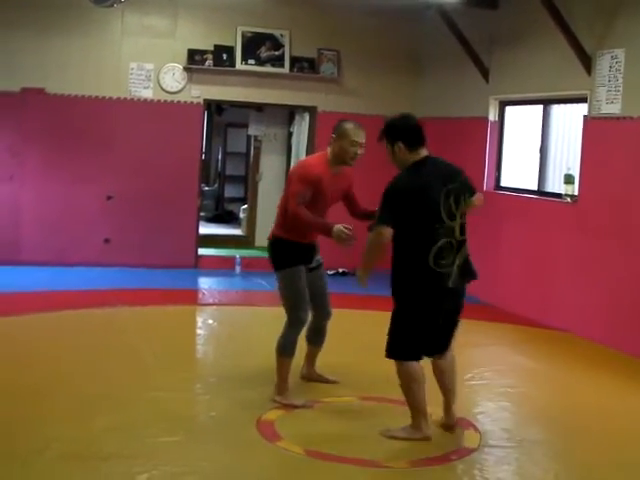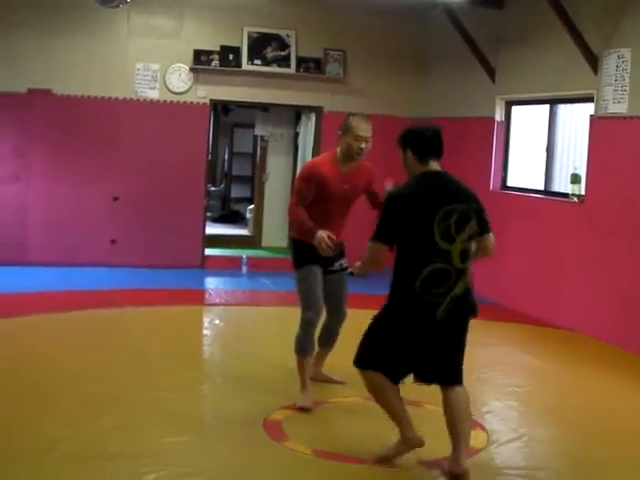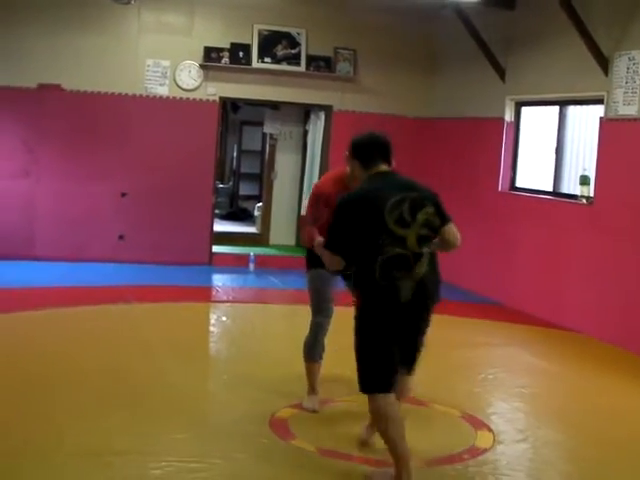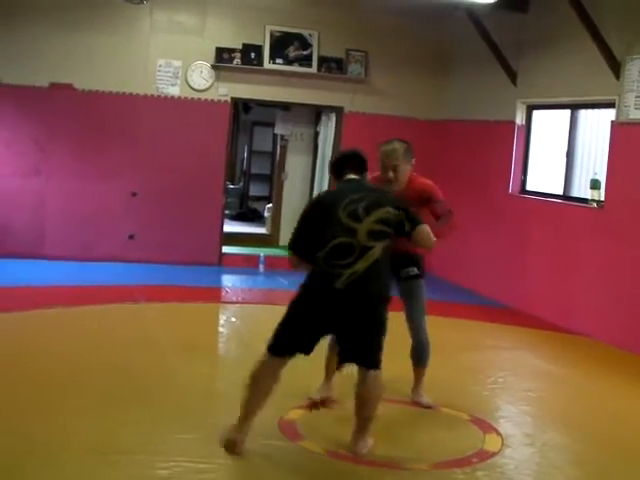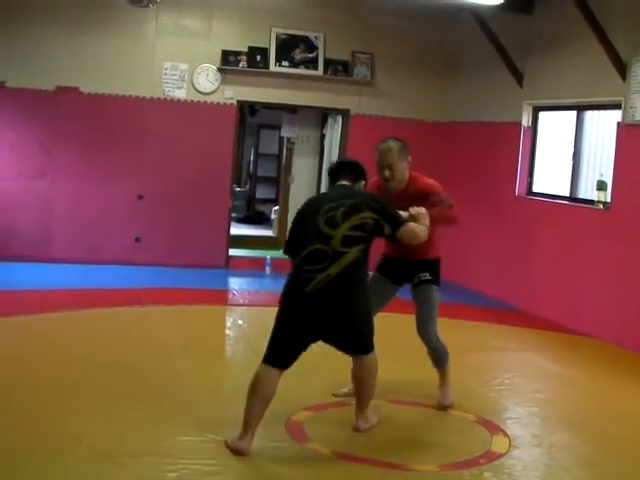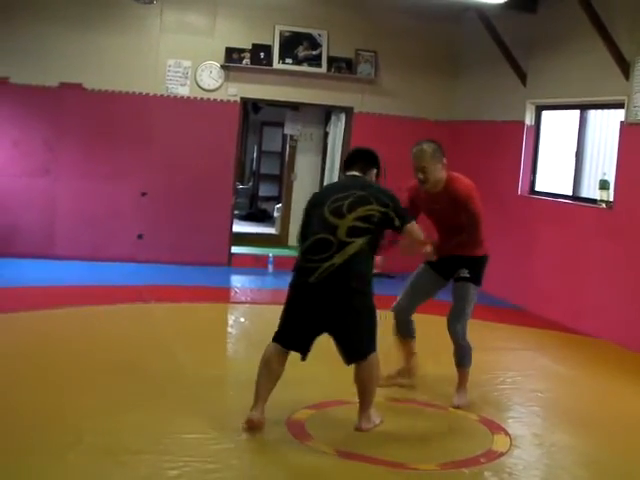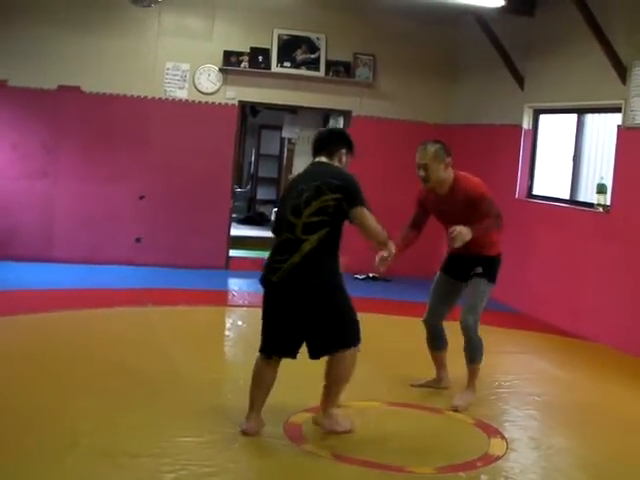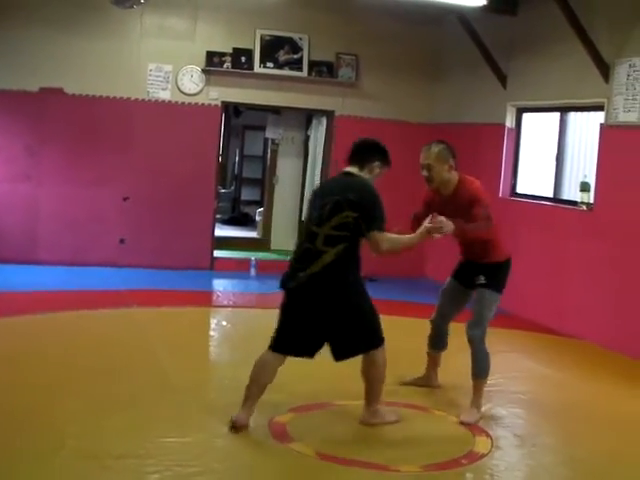
dt=0.4s
person 1, frame 1
left shoulder: (401, 186)
right shoulder: (453, 173)
left elbow: (382, 235)
right elbow: (476, 201)
left wrist: (365, 264)
left hip: (419, 281)
right hip: (454, 277)
left knee: (405, 354)
right knee: (441, 348)
left ankle: (419, 425)
right ankle: (450, 413)
person 1, frame 2
left shoulder: (401, 197)
right shoulder: (468, 196)
left elbow: (378, 253)
right elbow: (488, 248)
left wrist: (360, 267)
left hip: (412, 304)
right hip: (457, 305)
left knee: (371, 364)
right knee: (451, 380)
left ankle: (407, 434)
person 1, frame 3
left shoulder: (352, 200)
right shoulder: (424, 193)
left elbow: (335, 261)
right elbow: (453, 241)
left wrist: (321, 245)
left hip: (379, 300)
right hip: (421, 297)
left knee: (378, 387)
right knee: (401, 369)
right ankle: (376, 428)
person 1, frame 4
left shoulder: (319, 203)
right shoulder: (388, 200)
left elbow: (299, 259)
right elbow: (427, 241)
right wrist: (402, 224)
left hip: (322, 291)
right hip: (369, 297)
left knee: (276, 356)
right knee: (369, 367)
left ankle: (241, 430)
right ankle: (361, 438)
person 1, frame 5
left shoulder: (309, 206)
right shoulder: (372, 202)
right elbow: (415, 237)
right wrist: (423, 220)
left hip: (301, 293)
right hip: (347, 295)
left knee: (273, 363)
right knee: (364, 352)
left ankle: (245, 437)
right ankle: (362, 416)
person 1, frame 6
left shoulder: (320, 196)
right shoulder: (381, 196)
right elbow: (417, 237)
right wrist: (419, 247)
left hip: (306, 281)
right hip: (350, 286)
left knee: (281, 344)
right knee: (365, 352)
left ankle: (257, 410)
right ankle: (366, 415)
person 1, frame 7
left shoulder: (294, 184)
right shoulder: (342, 180)
right elbow: (368, 226)
right wrist: (386, 243)
left hip: (278, 278)
right hip: (317, 281)
left knee: (271, 352)
right knee: (346, 344)
left ankle: (252, 418)
right ankle: (327, 412)
person 1, frame 8
left shoulder: (324, 189)
right shoulder: (365, 193)
right elbow: (381, 245)
right wrist: (417, 237)
left hip: (301, 281)
right hip: (339, 286)
left knee: (278, 349)
right knee: (373, 344)
left ankle: (243, 413)
right ankle: (372, 409)
person 2, frame 1
left shoulder: (344, 175)
right shoulder: (309, 169)
left elbow: (356, 210)
right elbow: (294, 212)
left wrist: (380, 214)
right wrist: (330, 230)
left hip: (309, 248)
right hip: (286, 246)
left knee: (322, 313)
right knee: (298, 317)
left ankle: (309, 369)
right ankle: (281, 390)
person 2, frame 2
left shoulder: (366, 172)
right shoulder: (315, 168)
left elbow: (379, 204)
right elbow: (295, 208)
right wrist: (314, 233)
left hip: (335, 248)
right hip: (307, 247)
left knee: (338, 315)
right knee: (311, 316)
left ankle: (316, 368)
right ankle: (304, 390)
person 2, frame 3
right shoulder: (326, 187)
right elbow: (310, 227)
right wrist: (320, 242)
right hip: (323, 256)
right knee: (321, 321)
right ankle: (312, 391)
person 2, frame 4
left shoulder: (426, 190)
left elbow: (448, 220)
left hip: (409, 259)
left knee: (418, 328)
left ankle: (418, 389)
right ankle: (327, 384)
person 2, frame 5
left shoulder: (426, 187)
right shoulder: (374, 189)
left elbow: (452, 214)
left hip: (425, 263)
right hip: (392, 260)
left knee: (427, 332)
left ankle: (445, 385)
person 2, frame 6
left shoulder: (464, 190)
right shoulder: (417, 191)
left elbow: (475, 236)
left wrist: (437, 248)
left hip: (470, 259)
right hip: (442, 256)
left knee: (456, 326)
right knee: (400, 309)
left ankle: (462, 388)
right ankle: (408, 369)
person 2, frame 7
left shoulder: (472, 187)
right shoulder: (426, 195)
left elbow: (497, 220)
right elbow: (414, 229)
left wrist: (470, 232)
right wrist: (393, 251)
left hip: (484, 258)
right hip: (456, 256)
left knee: (468, 322)
right knee: (431, 319)
left ankle: (470, 387)
right ankle: (441, 376)
person 2, frame 8
left shoulder: (473, 190)
right shoulder: (434, 195)
left elbow: (486, 227)
right elbow: (416, 226)
left wrist: (454, 228)
left hip: (494, 265)
right hip: (469, 263)
left knee: (475, 333)
right knee: (439, 320)
left ankle: (477, 403)
right ankle: (430, 375)
